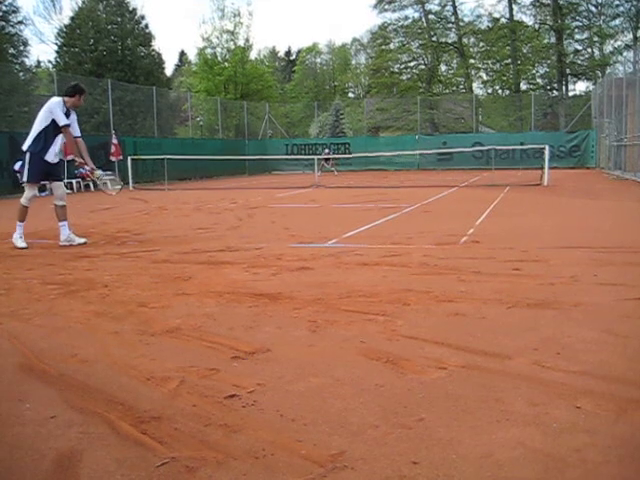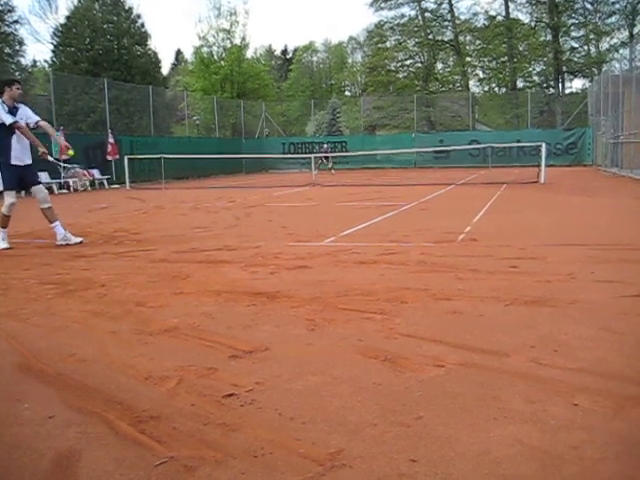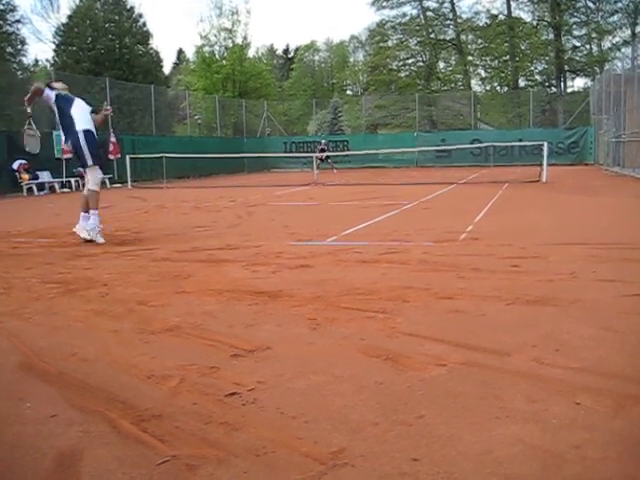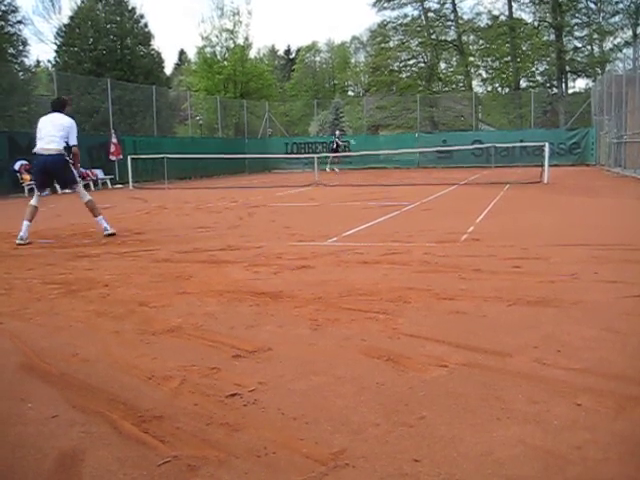
dt=1s
person 1, frame 1
left shoulder: (72, 114)
right shoulder: (55, 103)
left elbow: (78, 139)
right elbow: (67, 133)
left wrist: (89, 162)
right wrist: (77, 157)
left hip: (53, 157)
right hip: (36, 153)
left knee: (60, 194)
right knee: (30, 193)
left ankle: (66, 235)
right ankle: (19, 233)
person 1, frame 2
left shoulder: (22, 109)
left elbow: (42, 123)
right elbow: (19, 127)
left wrist: (59, 140)
right wrist: (40, 146)
left hip: (25, 162)
left knee: (43, 196)
left ankle: (61, 234)
person 1, frame 3
left shoulder: (77, 101)
right shoulder: (57, 97)
left elbow: (94, 121)
right elbow: (38, 88)
left wrist: (103, 114)
right wrist: (29, 100)
right hip: (79, 136)
left knee: (93, 181)
right knee: (94, 178)
left ankle: (84, 225)
right ankle: (91, 227)
person 1, frame 4
left shoulder: (42, 120)
right shoulder: (69, 122)
right elbow: (74, 150)
right wrist: (76, 165)
left hip: (40, 159)
right hip: (58, 159)
left knee: (37, 195)
right knee: (81, 193)
left ankle: (23, 234)
right ankle: (105, 226)
